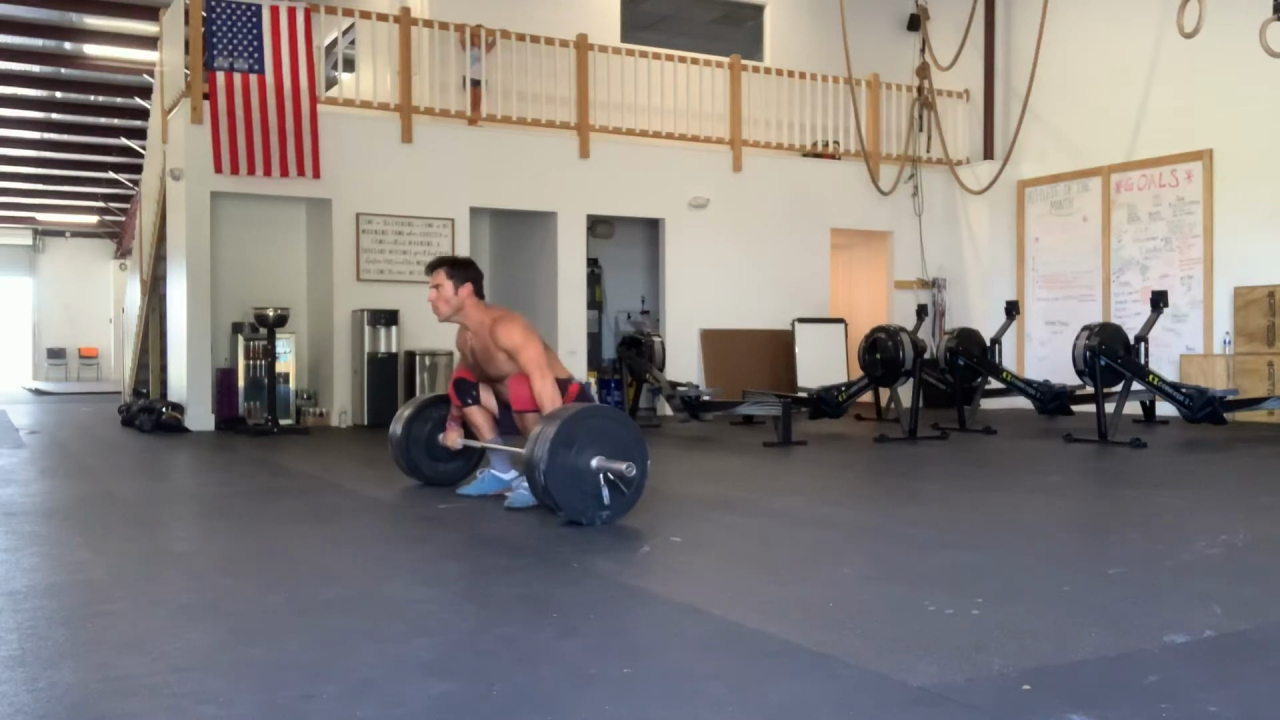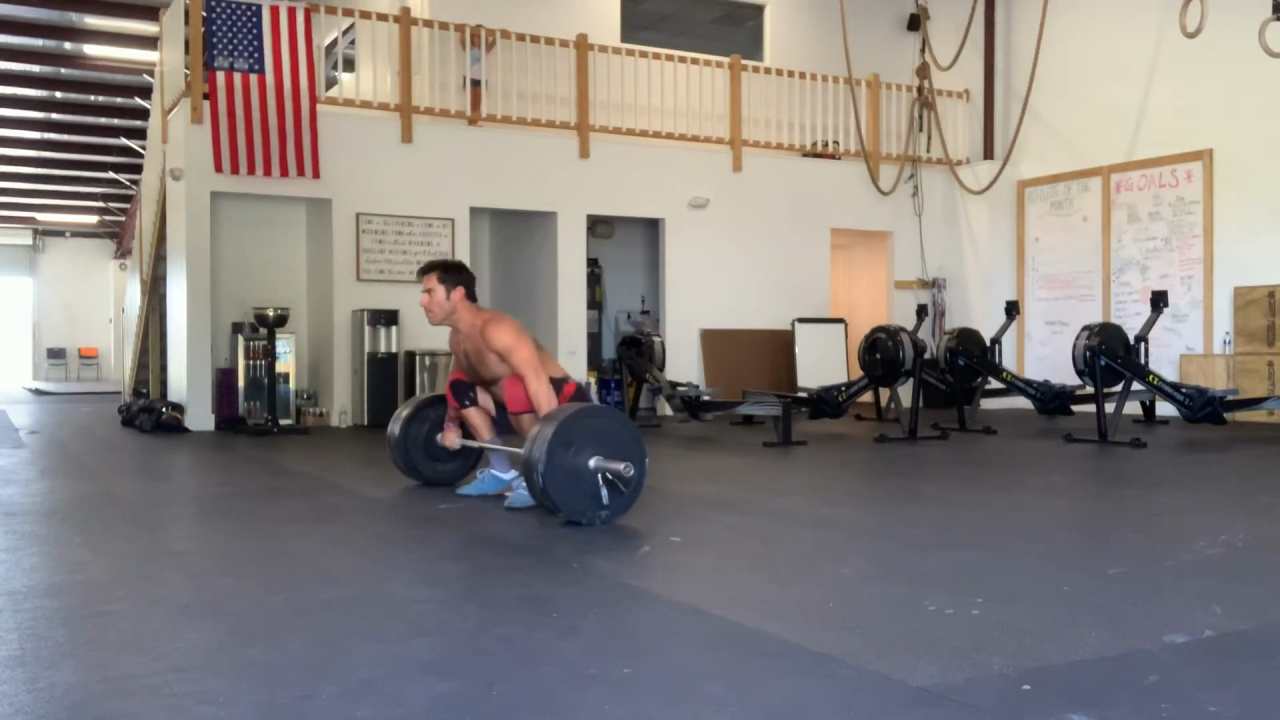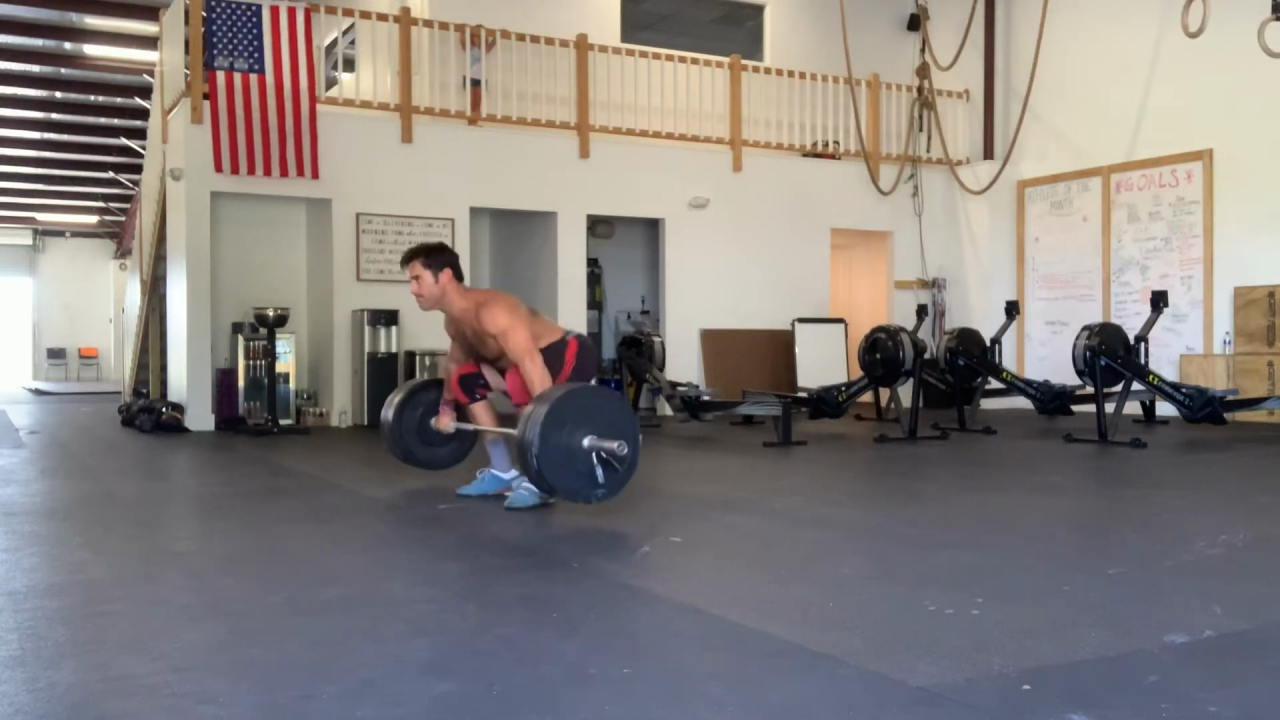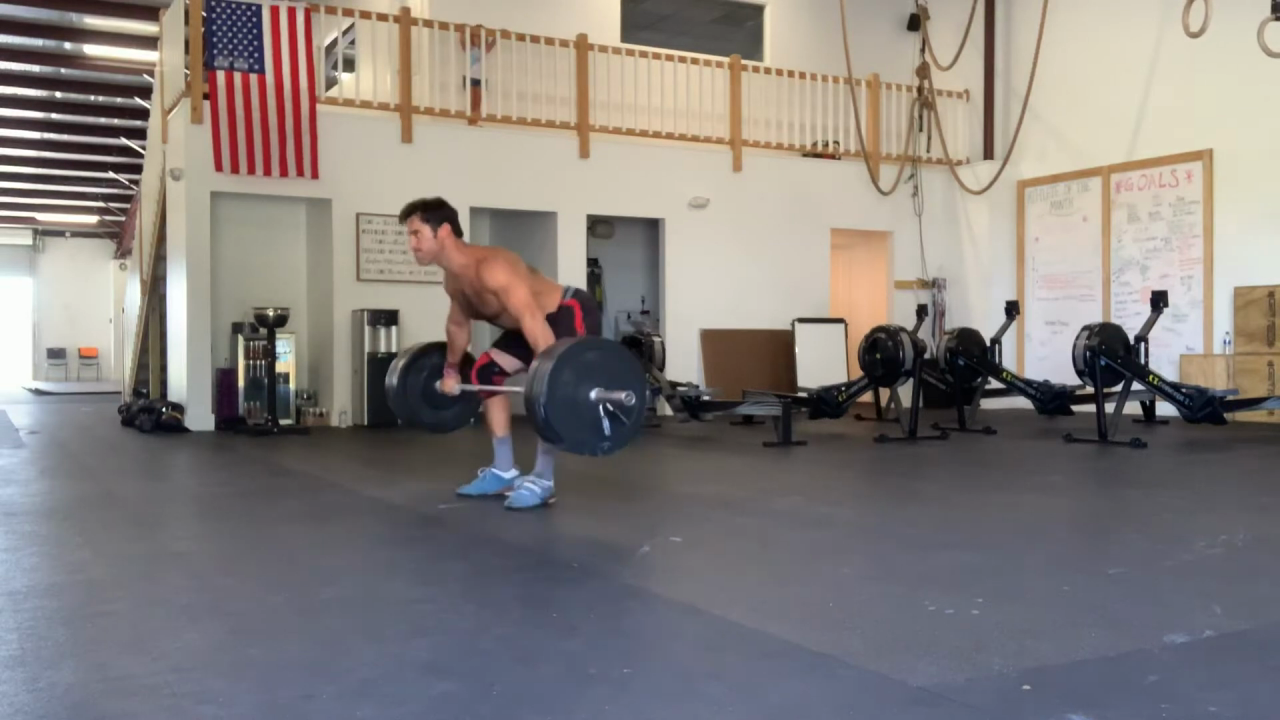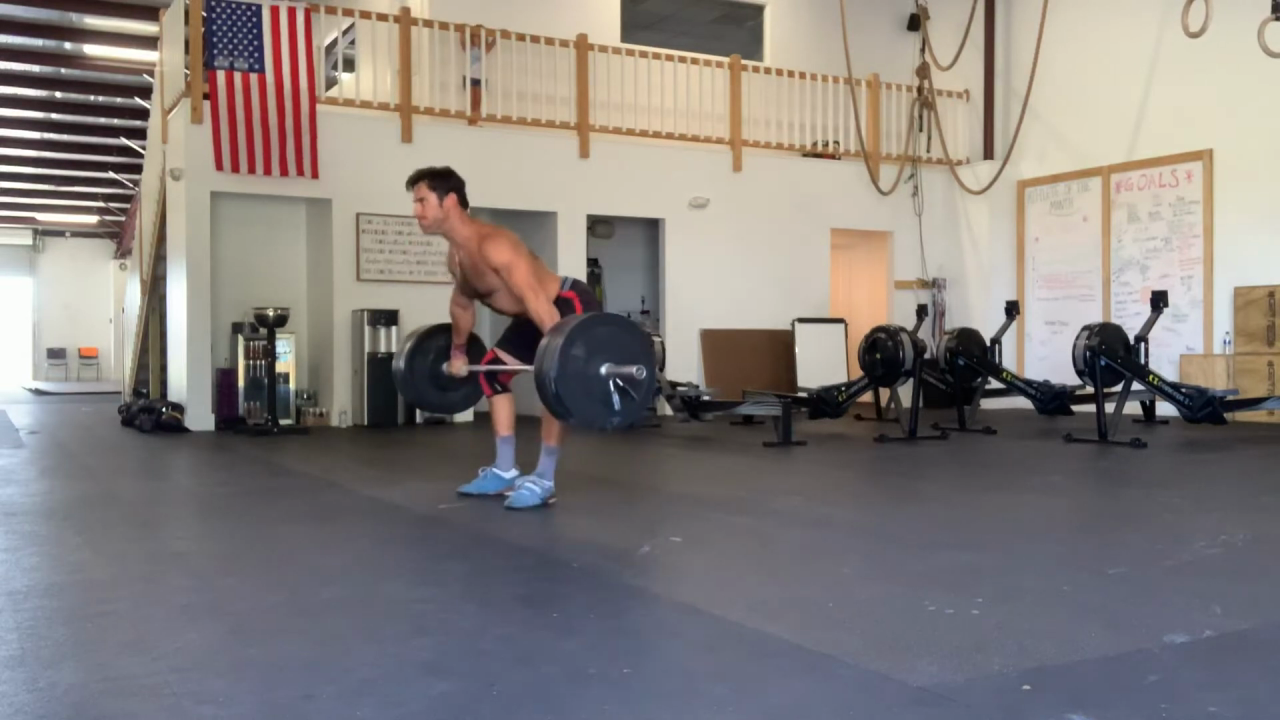
dt=0.3s
person 1, frame 1
left shoulder: (504, 327)
right shoulder: (465, 336)
left elbow: (542, 380)
right elbow: (463, 377)
right wrist: (453, 423)
left hip: (569, 404)
left knee: (521, 388)
right knee: (462, 386)
right ankle: (503, 472)
person 1, frame 2
left shoulder: (495, 328)
right shoulder: (458, 338)
left elbow: (537, 380)
right elbow: (458, 379)
right wrist: (451, 424)
left hip: (567, 401)
left knee: (516, 388)
right knee: (458, 388)
right ankle: (503, 473)
person 1, frame 3
left shoulder: (490, 310)
right shoulder: (454, 319)
left elbow: (531, 363)
right elbow: (457, 362)
right wrist: (446, 408)
left hip: (572, 353)
right hip: (544, 353)
left knee: (520, 383)
right knee: (465, 381)
right ankle: (503, 473)
person 1, frame 4
left shoulder: (489, 266)
right shoulder: (453, 278)
left elbow: (533, 320)
right elbow: (457, 324)
right wrist: (451, 371)
left hip: (572, 313)
right hip: (532, 321)
right knee: (485, 372)
left ankle: (542, 480)
right ankle: (504, 472)
person 1, frame 5
left shoulder: (492, 243)
right shoulder: (455, 255)
left elbow: (536, 298)
right elbow: (462, 304)
right wrist: (458, 351)
left hip: (570, 304)
right hip: (531, 315)
right knee: (492, 373)
left ankle: (543, 480)
right ankle: (504, 472)
